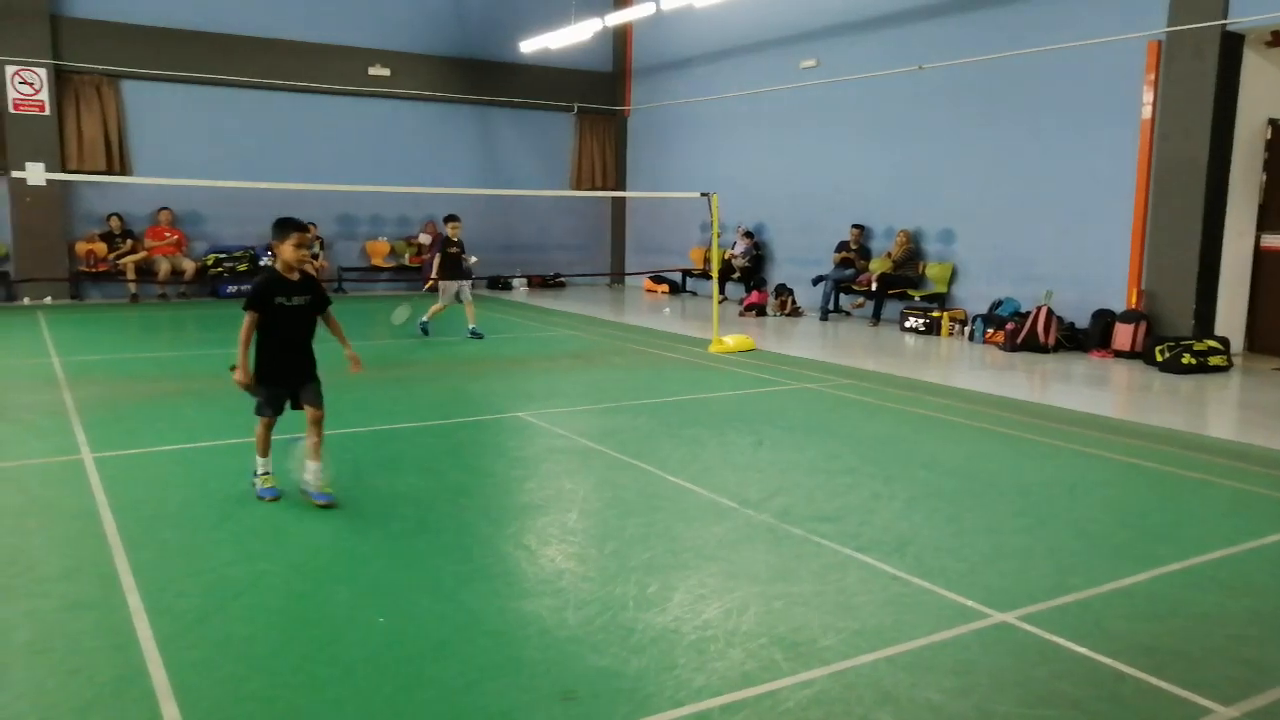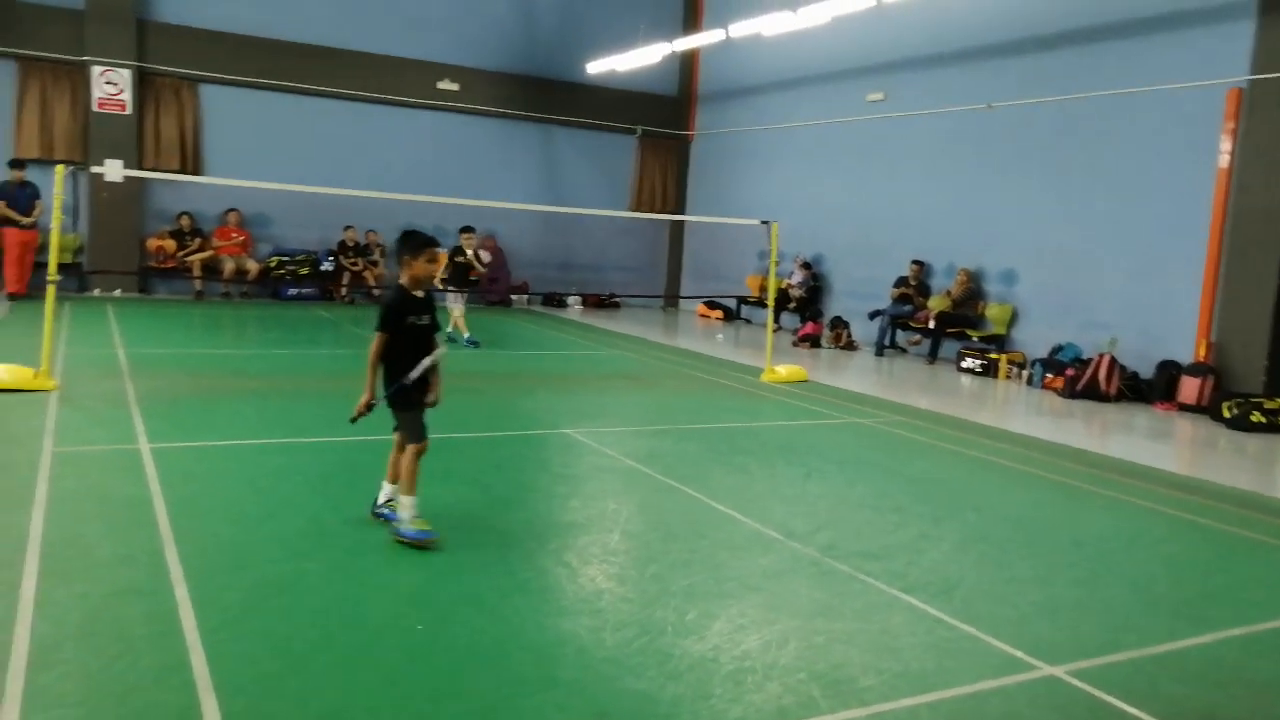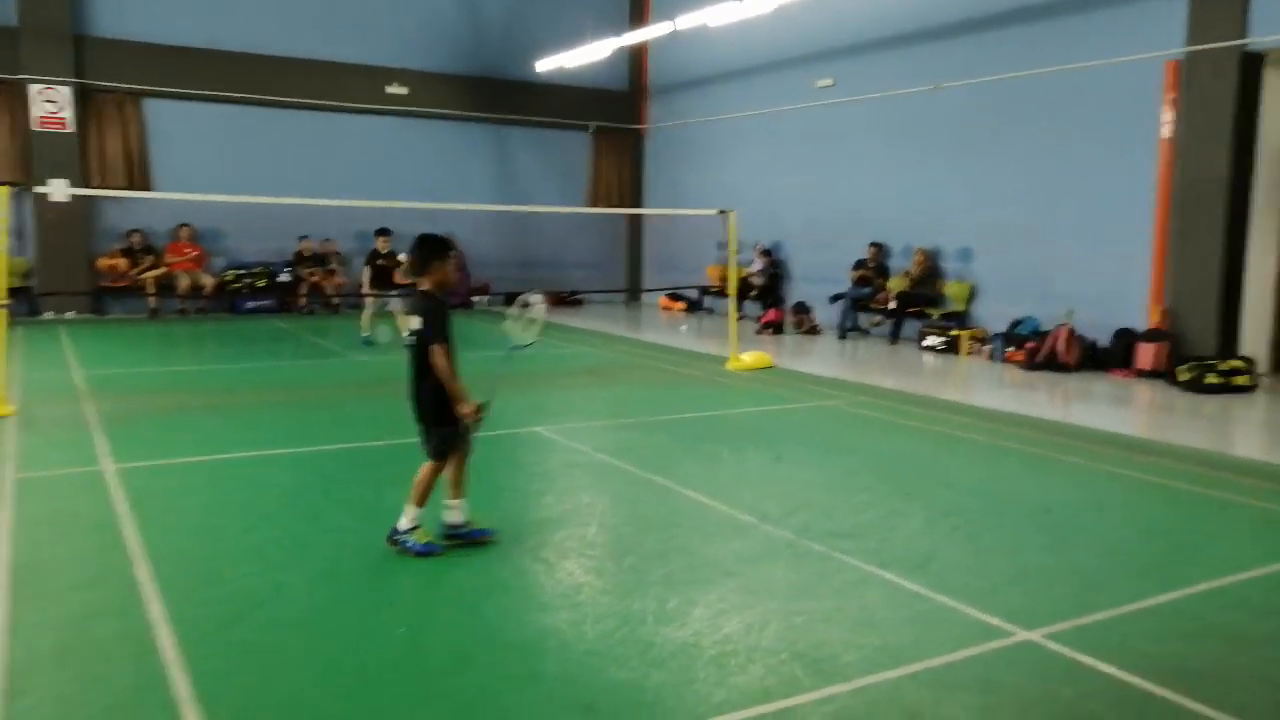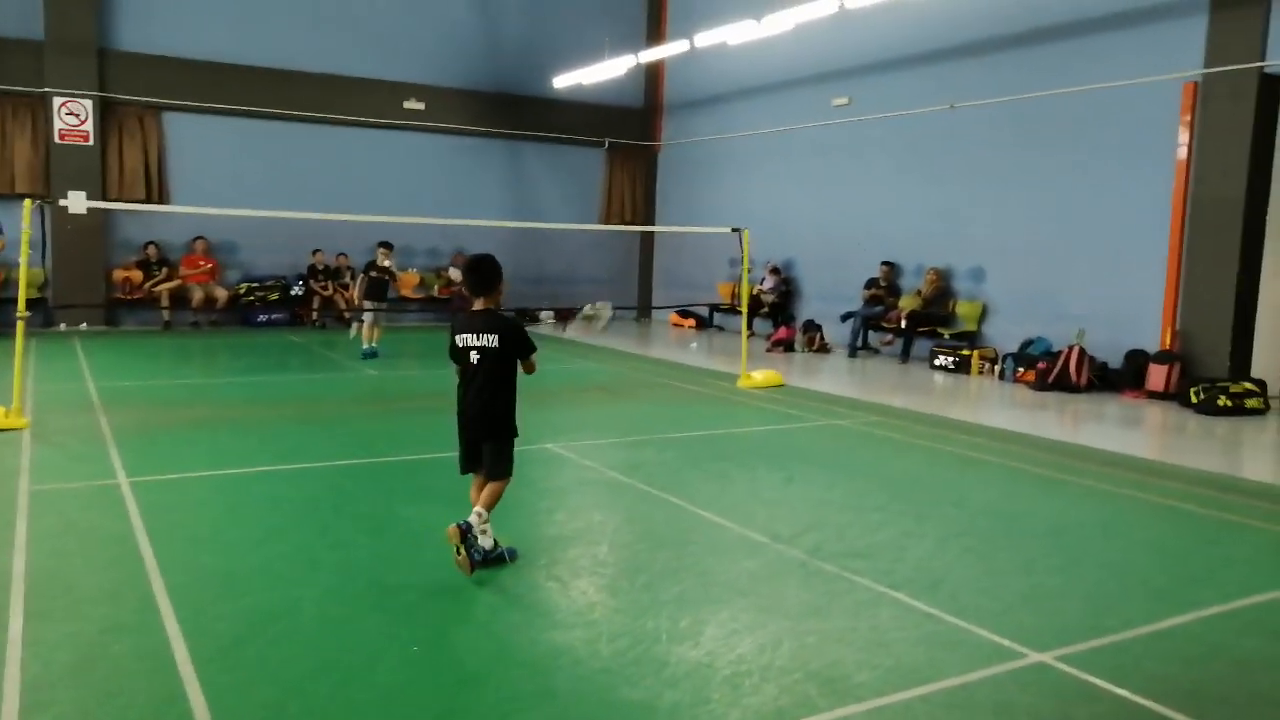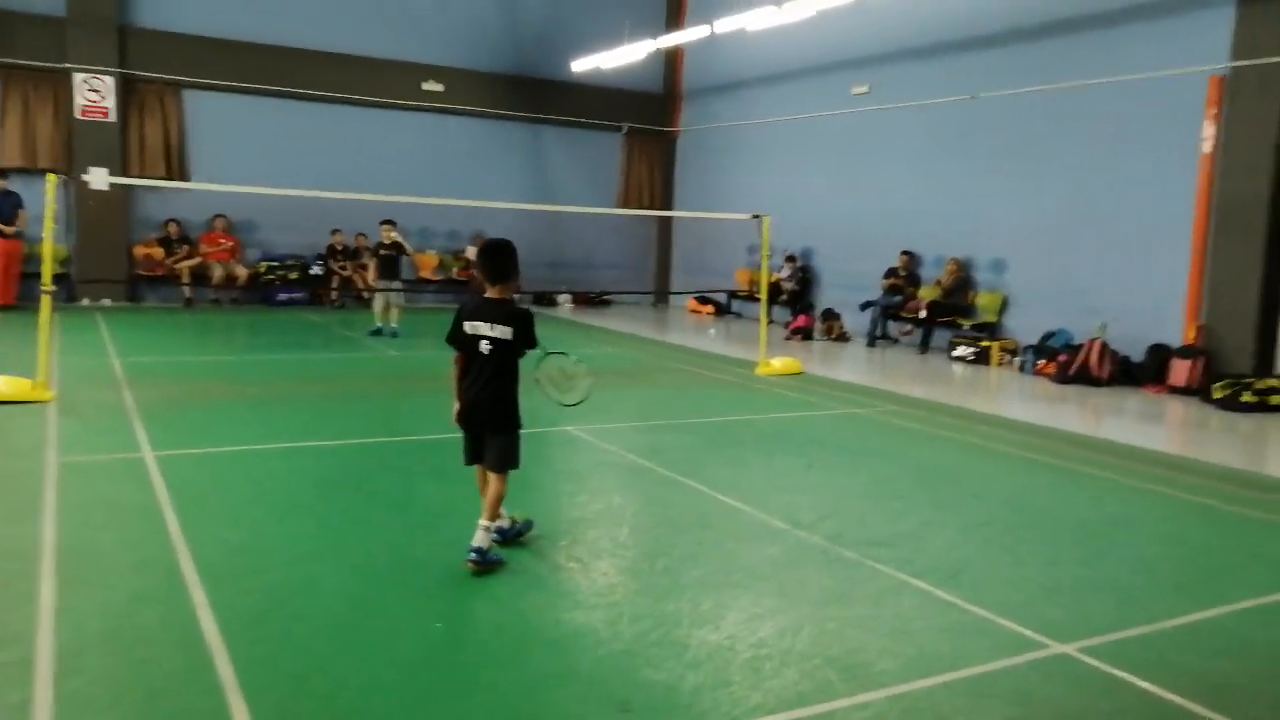
dt=0.5s
person 1, frame 1
left shoulder: (311, 283)
right shoulder: (264, 284)
left elbow: (326, 316)
right elbow: (248, 324)
left wrist: (347, 347)
right wrist: (242, 366)
left hip: (304, 365)
right hip: (272, 367)
left knee: (316, 415)
right knee: (268, 421)
left ankle: (313, 479)
right ankle: (263, 473)
person 1, frame 2
left shoulder: (428, 300)
right shoulder: (395, 301)
right elbow: (378, 346)
left wrist: (435, 384)
right wrist: (368, 390)
left hip: (420, 385)
right hip: (400, 387)
left knee: (403, 442)
right knee: (416, 445)
left ankle: (385, 501)
right ankle: (406, 518)
person 1, frame 3
left shoulder: (422, 302)
right shoulder: (435, 306)
right elbow: (439, 358)
right wrist: (462, 400)
left hip: (430, 396)
right hip: (436, 398)
left knee: (458, 449)
right knee: (437, 459)
left ankle: (455, 519)
right ankle: (405, 529)
person 1, frame 4
left shoulder: (459, 324)
right shoulder: (509, 326)
left elbow: (460, 368)
right elbow: (529, 367)
left hip: (467, 413)
right hip: (496, 415)
left knee: (480, 477)
right knee: (498, 478)
left ankle: (485, 544)
right ankle: (470, 527)
person 1, frame 5
left shoulder: (466, 311)
right shoulder: (520, 317)
left elbow: (457, 360)
left wrist: (458, 399)
left hip: (472, 404)
right hip: (501, 407)
left knee: (482, 466)
right knee: (498, 473)
left ankle: (501, 524)
right ankle: (480, 547)
